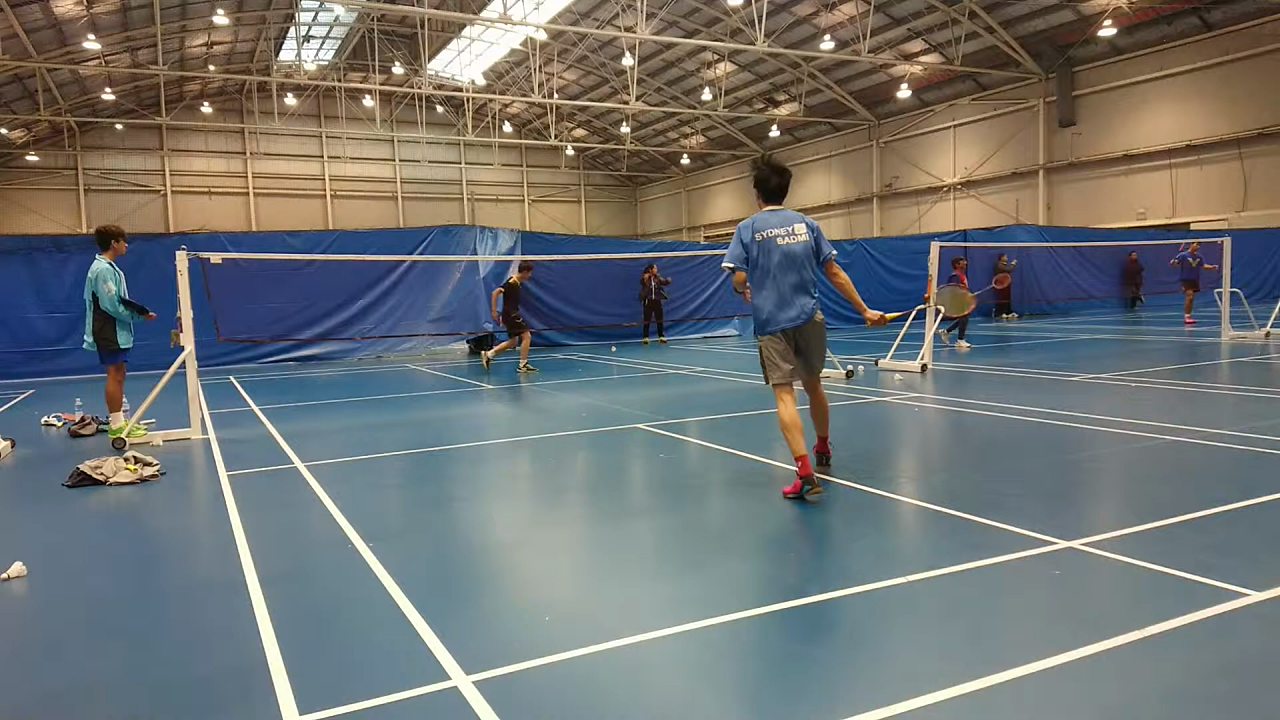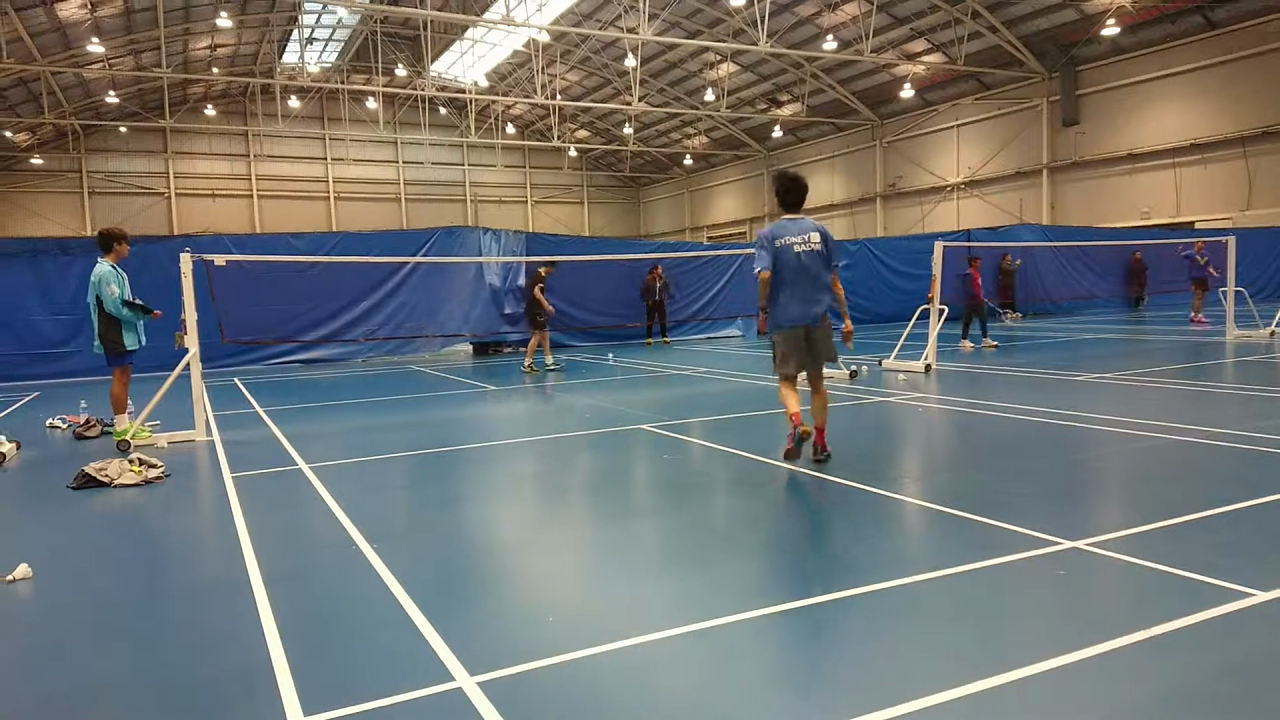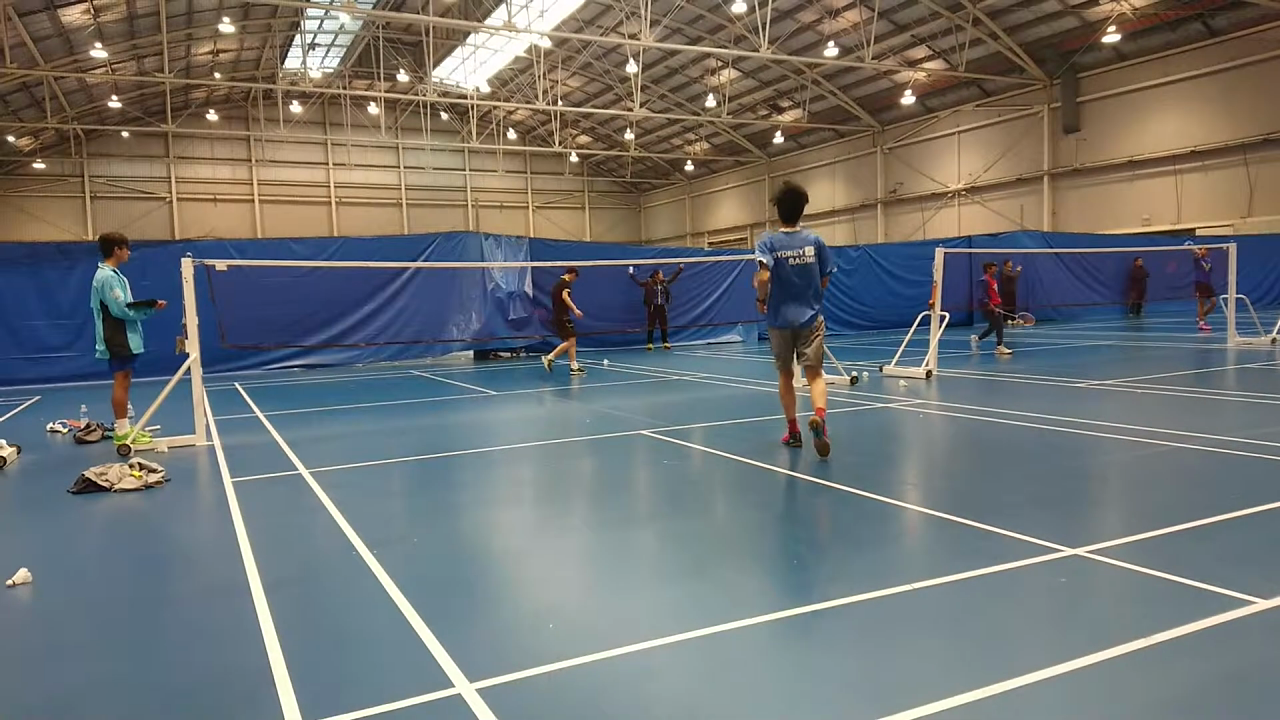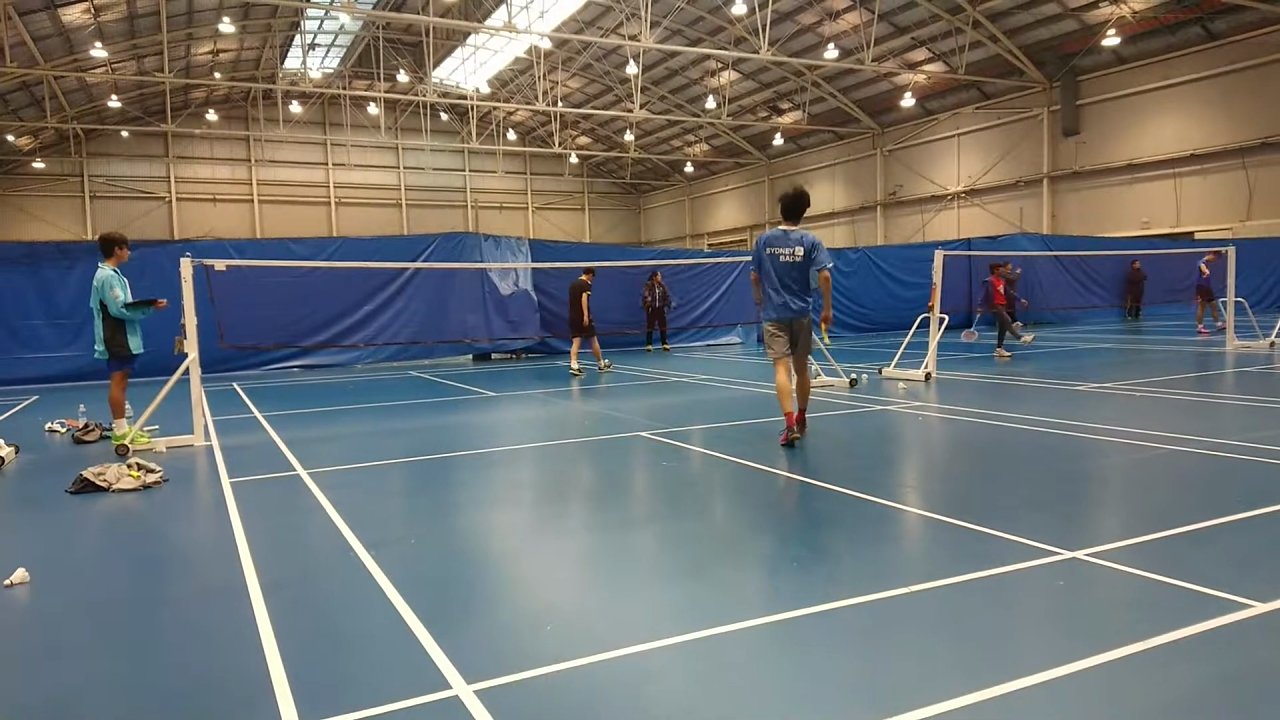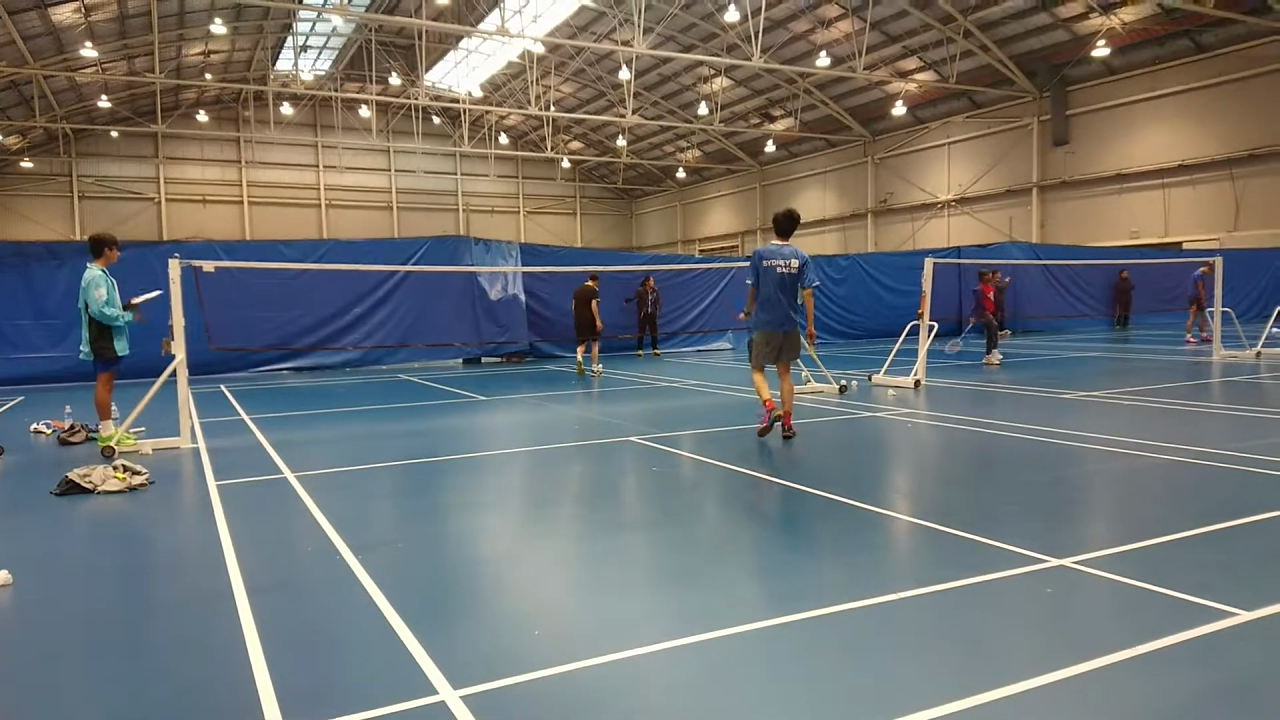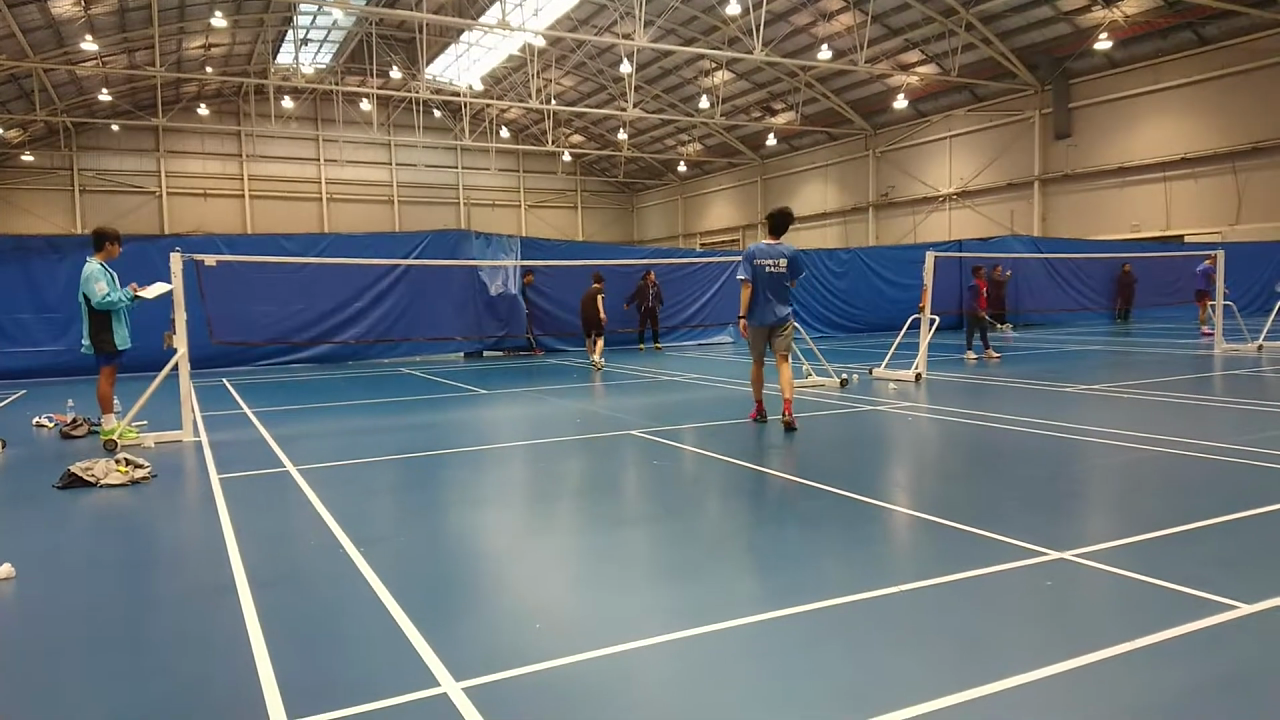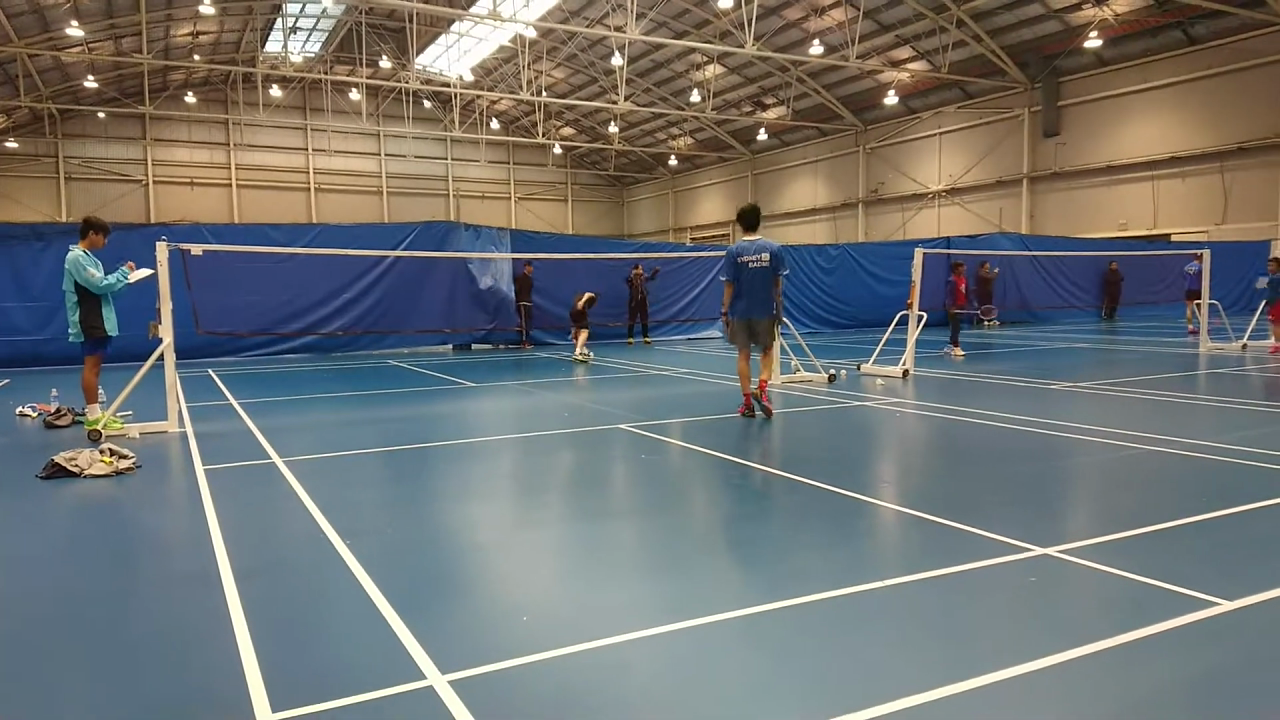
dt=0.3s
person 1, frame 1
left shoulder: (747, 228)
right shoulder: (808, 225)
left elbow: (738, 278)
right elbow: (834, 273)
left wrist: (745, 289)
right wrist: (864, 310)
left hip: (773, 321)
right hip: (809, 317)
left knee: (784, 395)
right knee: (813, 384)
left ankle: (805, 473)
right ankle: (823, 449)
person 1, frame 2
left shoulder: (768, 235)
right shoulder: (821, 232)
left elbow: (764, 276)
right elbow: (834, 281)
left wrist: (763, 310)
right wrist: (846, 318)
left hip: (785, 319)
right hip: (819, 317)
left knee: (787, 382)
right knee: (817, 381)
left ankle: (797, 426)
right ankle: (820, 443)
person 1, frame 3
left shoulder: (767, 242)
right shoulder: (816, 242)
left elbow: (763, 278)
right elbow: (825, 281)
left wrist: (761, 300)
left hip: (780, 320)
right hip: (810, 319)
left knee: (785, 374)
right knee: (815, 376)
left ankle: (793, 430)
right ankle: (819, 418)
person 1, frame 4
left shoulder: (764, 240)
right shoulder: (810, 241)
left elbow: (755, 277)
right elbow: (825, 276)
left wrist: (758, 297)
right wrist: (827, 308)
left hip: (774, 314)
right hip: (802, 313)
left knee: (782, 368)
right knee: (801, 367)
left ankle: (790, 426)
right ankle: (801, 419)
person 1, frame 5
left shoulder: (760, 254)
right shoulder: (801, 257)
left elbow: (753, 290)
right elbow: (807, 294)
left wrist: (747, 312)
right wrist: (810, 325)
left hip: (764, 323)
right hip: (790, 323)
left knee: (758, 370)
right knee: (785, 372)
left ankle: (771, 409)
right ankle: (787, 422)
person 1, frame 6
left shoulder: (751, 252)
right shoulder: (792, 253)
left elbow: (746, 286)
left wrist: (742, 316)
left hip: (757, 318)
right hip: (782, 317)
left knee: (757, 362)
right knee: (783, 363)
left ankle: (759, 409)
right ankle: (787, 411)
person 1, frame 7
left shoulder: (733, 251)
right shoulder: (773, 249)
left elbow: (729, 286)
right elbow: (778, 283)
left wrist: (724, 311)
right wrist: (778, 310)
left hip: (739, 312)
right hip: (765, 311)
left knee: (744, 354)
right knee: (767, 350)
left ankle: (747, 403)
right ankle: (762, 390)
person 2, frame 1
left shoulder: (109, 267)
right shoulder: (103, 270)
right elbow: (111, 305)
left wrist: (136, 311)
right wrist: (139, 315)
left hip: (117, 332)
right hip: (110, 333)
left knee: (119, 375)
right knee: (114, 376)
left ankle: (119, 420)
right ankle: (116, 425)
person 2, frame 2
left shoulder: (113, 270)
right shoulder: (105, 272)
right elbow: (114, 307)
left wrist: (137, 306)
right wrist: (143, 314)
left hip: (123, 333)
right hip: (115, 335)
left knee: (124, 377)
right knee: (120, 378)
left ankle: (124, 422)
right ankle: (121, 427)
person 2, frame 3
left shoulder: (112, 274)
right shoulder: (107, 277)
right elbow: (121, 310)
left wrist: (146, 306)
right wrist: (150, 308)
left hip: (124, 338)
right hip: (118, 340)
left knee: (124, 382)
right knee: (121, 382)
left ankle: (124, 427)
right ankle: (122, 432)
person 2, frame 4
left shoulder: (111, 274)
right shoulder: (108, 276)
right elbow: (119, 309)
left wrist: (146, 306)
right wrist: (149, 308)
left hip: (123, 338)
right hip: (117, 340)
left knee: (121, 382)
right knee: (118, 382)
left ankle: (122, 427)
right ankle: (120, 432)
person 2, frame 5
left shoulder: (100, 275)
right shoulder: (96, 276)
right elbow: (99, 310)
left wrist: (128, 306)
right wrist: (128, 317)
left hip: (110, 339)
right hip: (104, 341)
left knee: (107, 383)
right knee: (104, 383)
left ankle: (108, 429)
right ankle: (106, 433)
person 2, frame 6
left shoulder: (102, 269)
right shoulder: (94, 270)
right elbow: (101, 301)
left wrist: (131, 294)
right wrist: (126, 293)
left hip: (113, 333)
right hip: (105, 334)
left knee: (110, 377)
right knee: (106, 377)
left ankle: (110, 422)
right ankle: (108, 426)
person 2, frame 7
left shoulder: (86, 257)
right shoulder: (77, 258)
right elbow: (99, 285)
left wrist: (122, 277)
right wrist: (124, 272)
left hip: (97, 321)
right hip: (90, 323)
left knee: (94, 367)
right knee: (91, 367)
left ankle: (95, 413)
right ankle: (93, 417)
